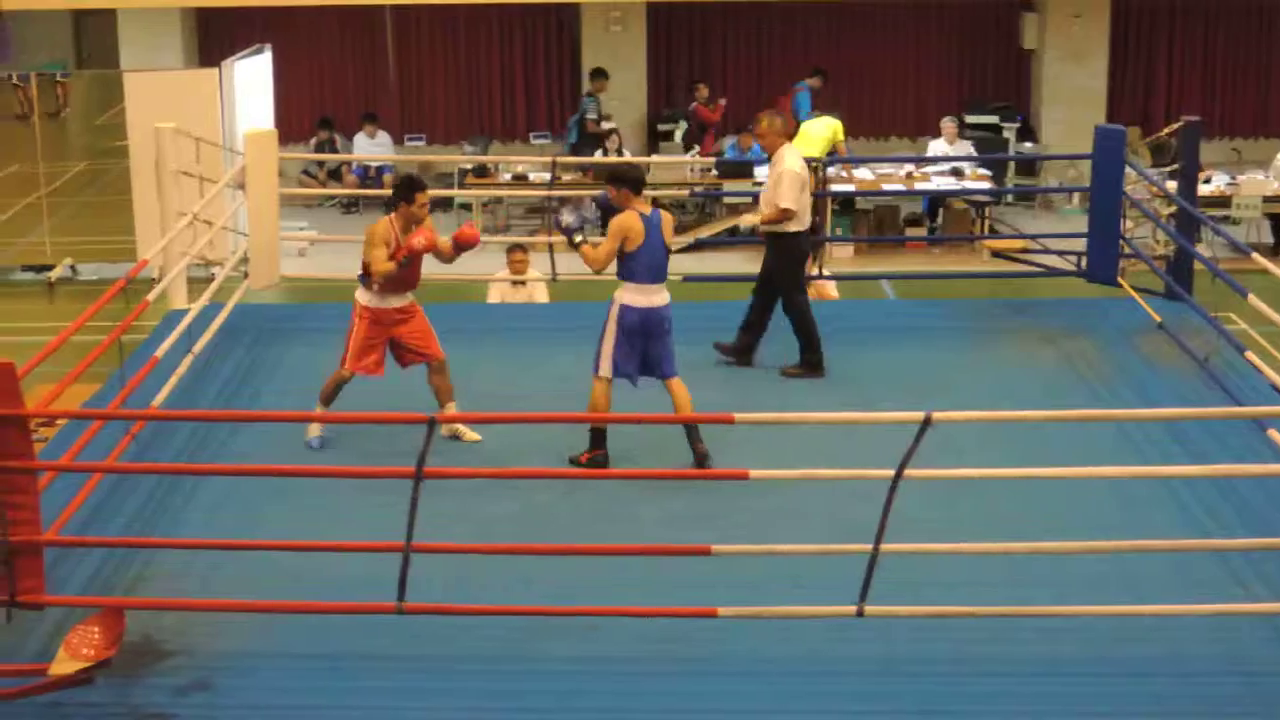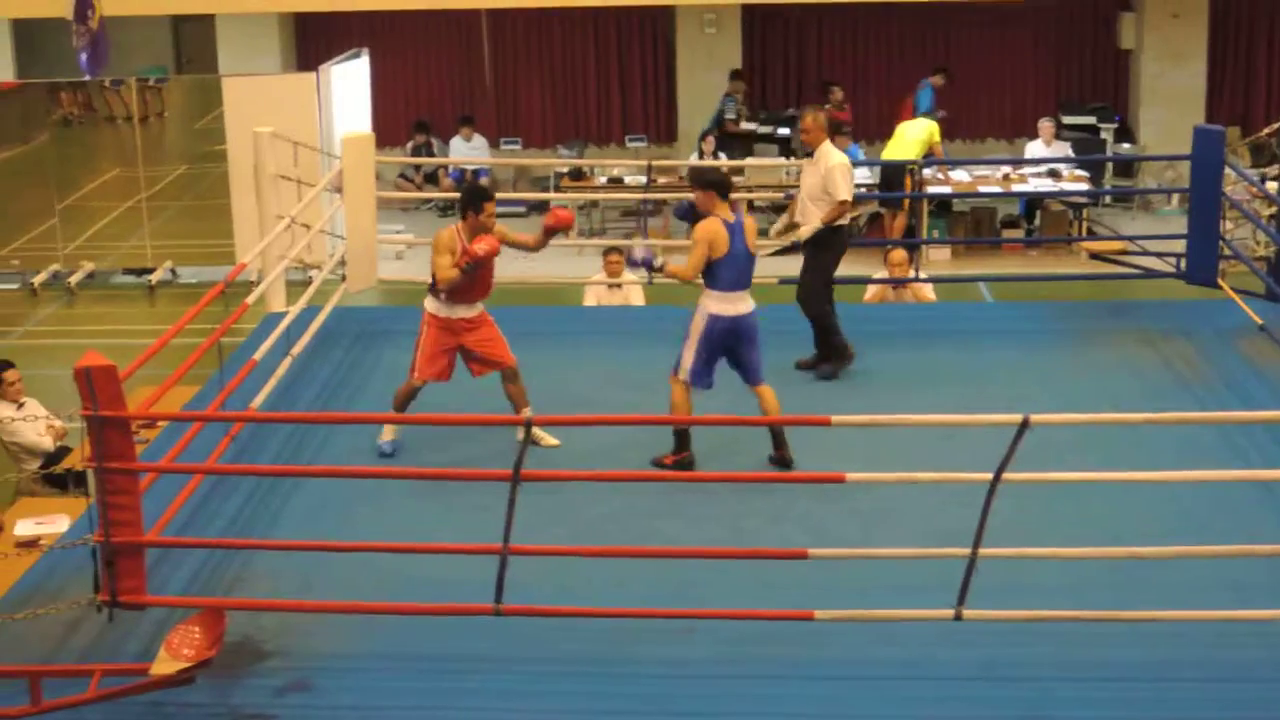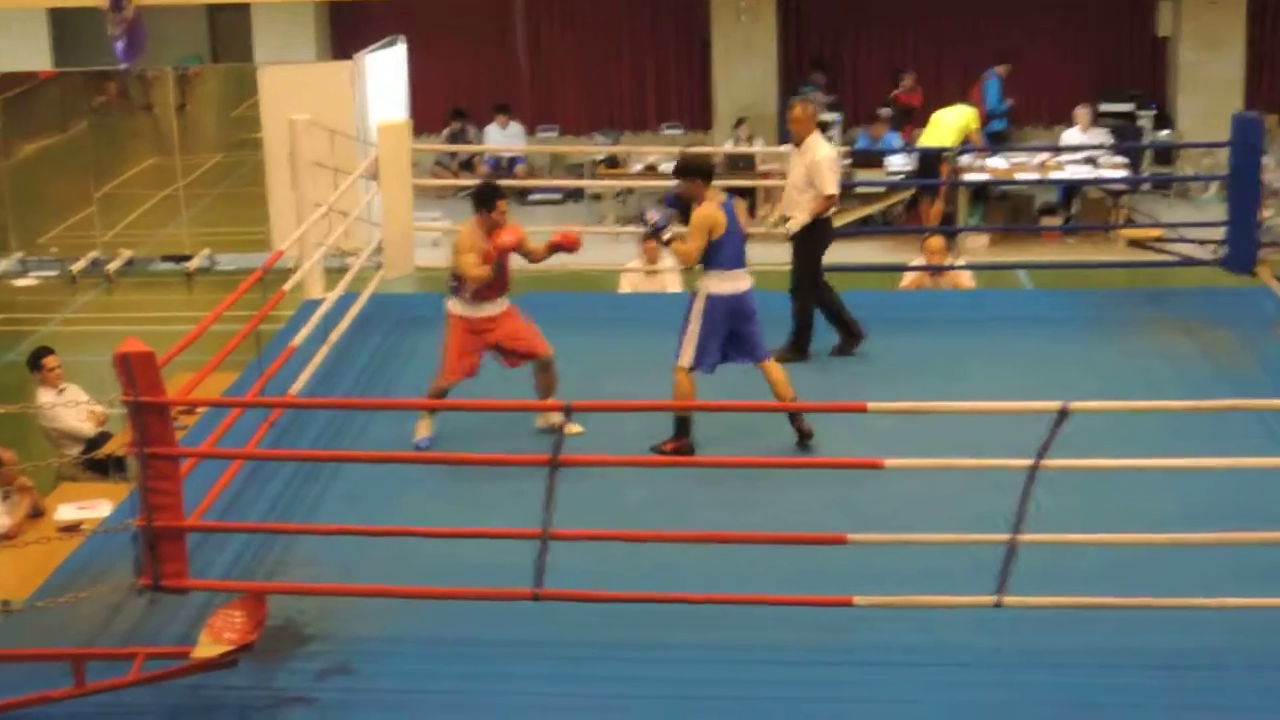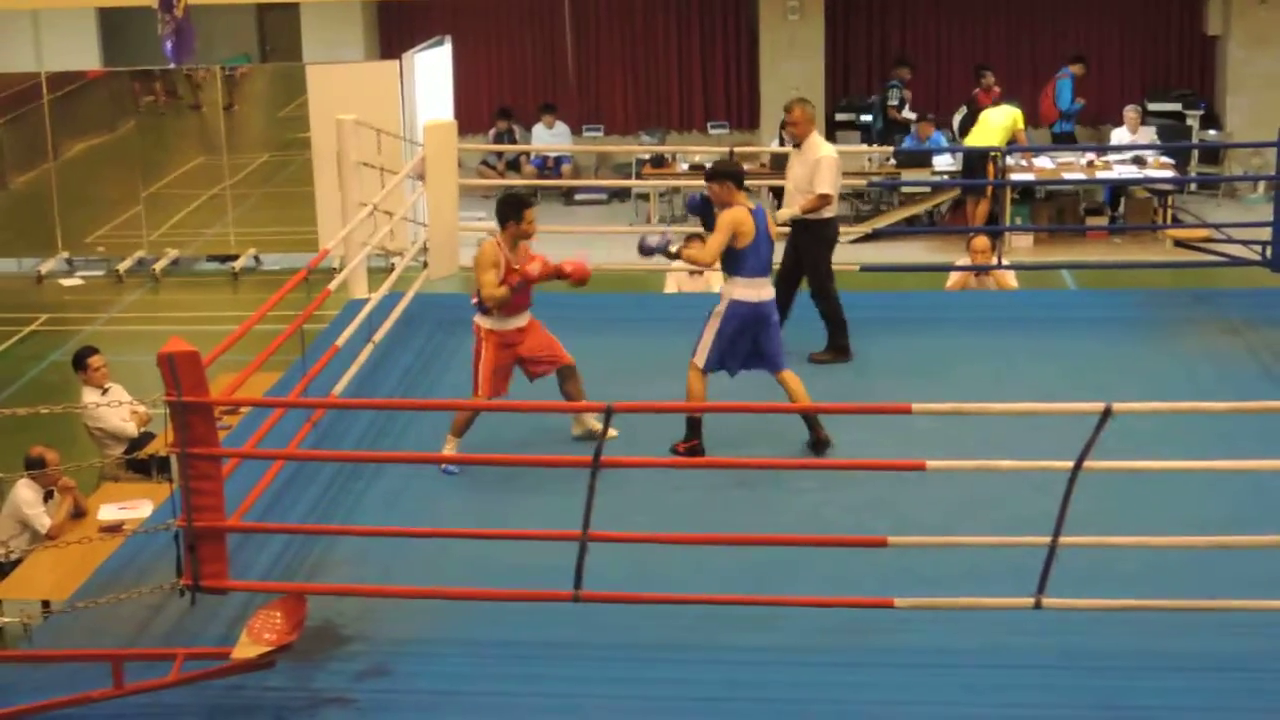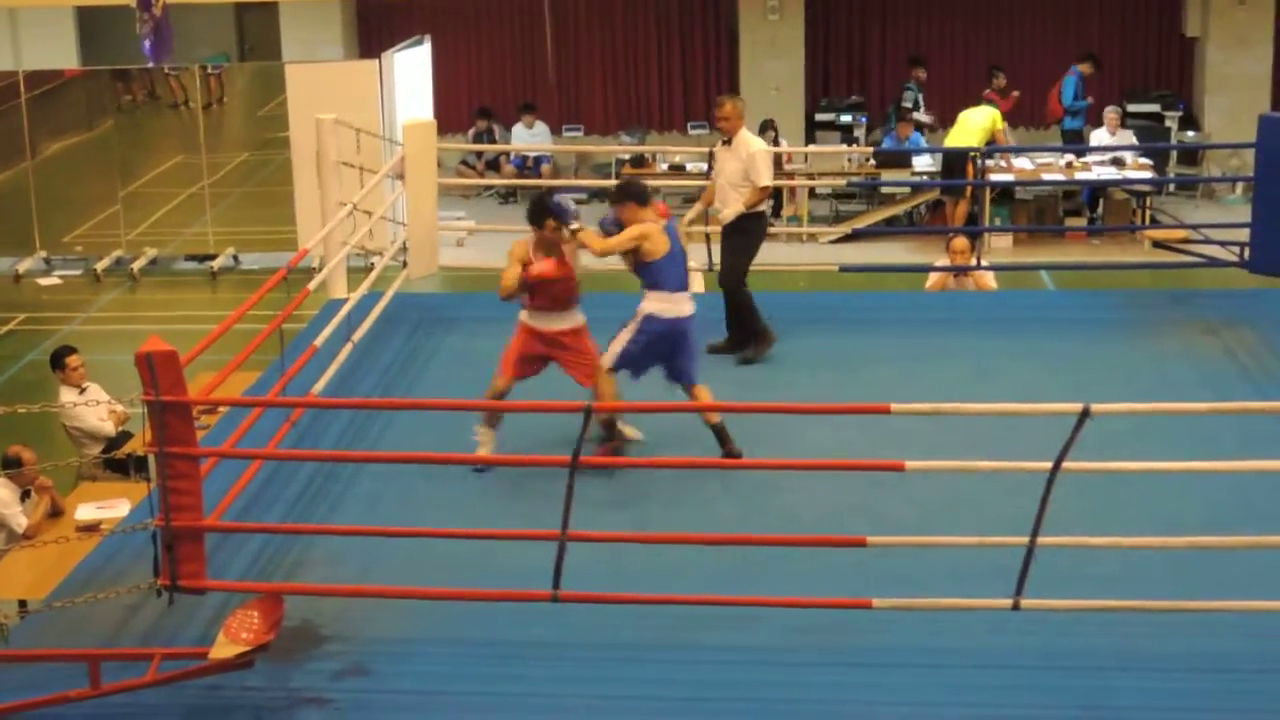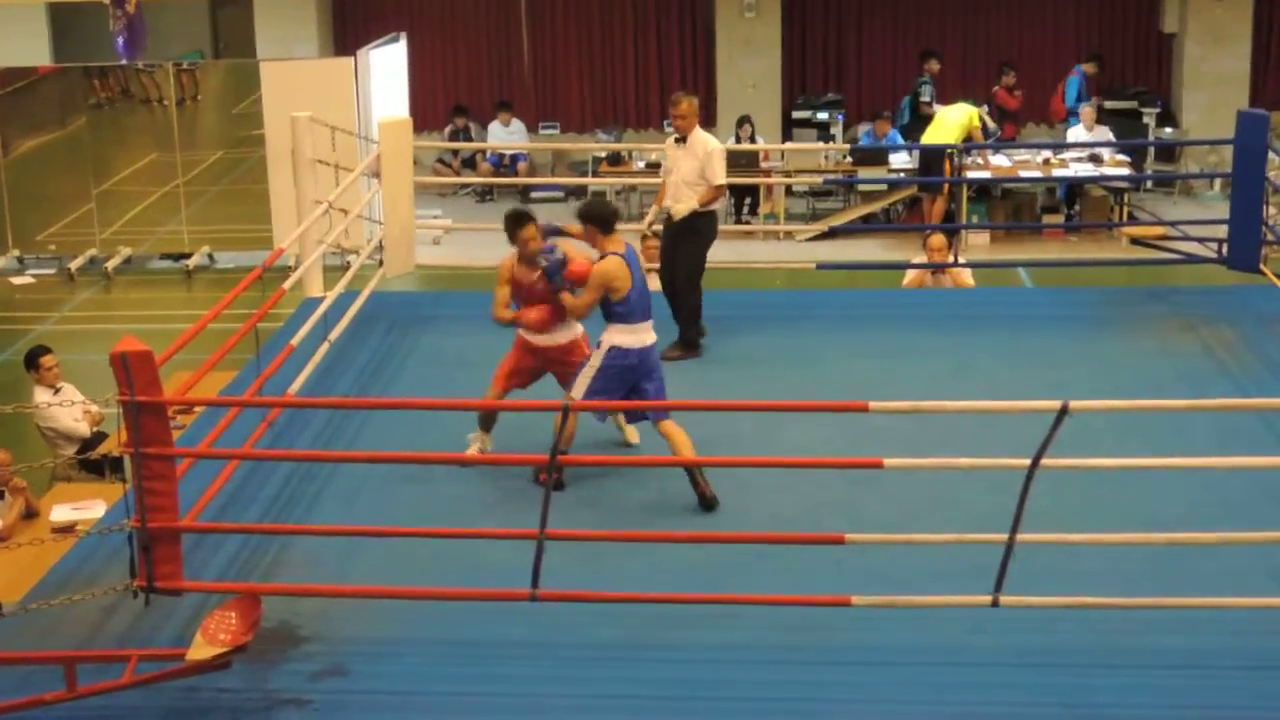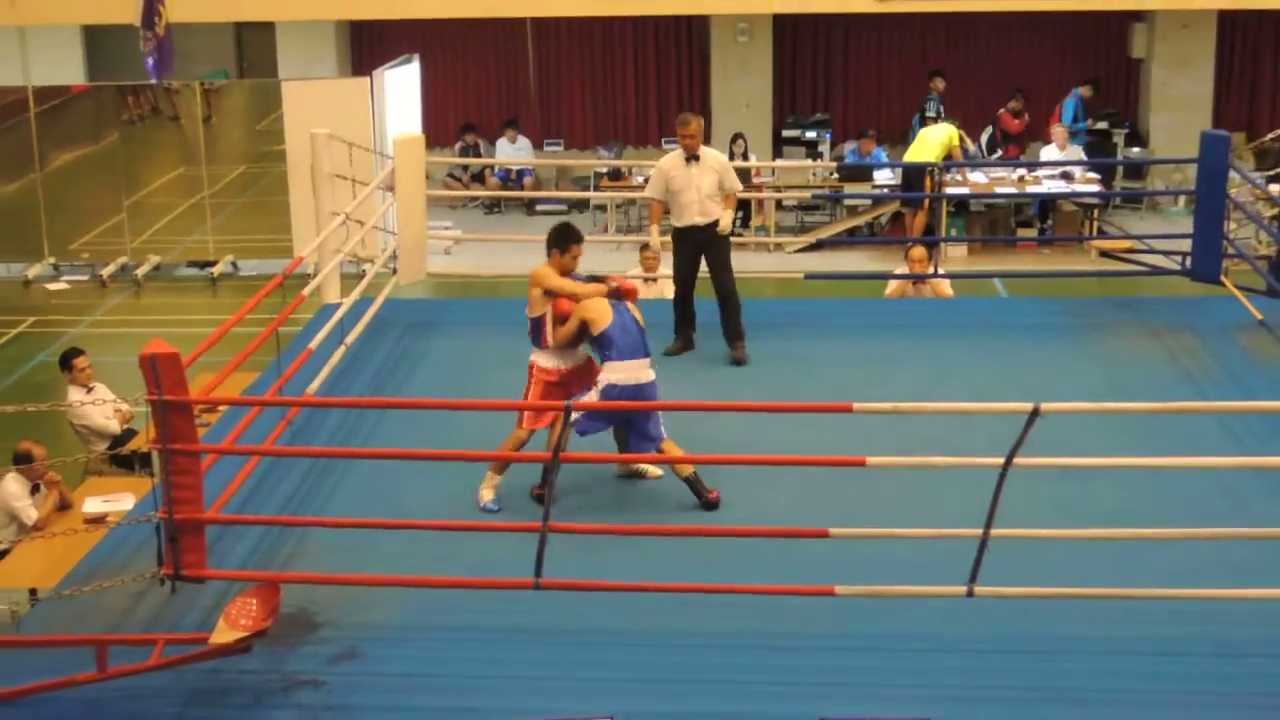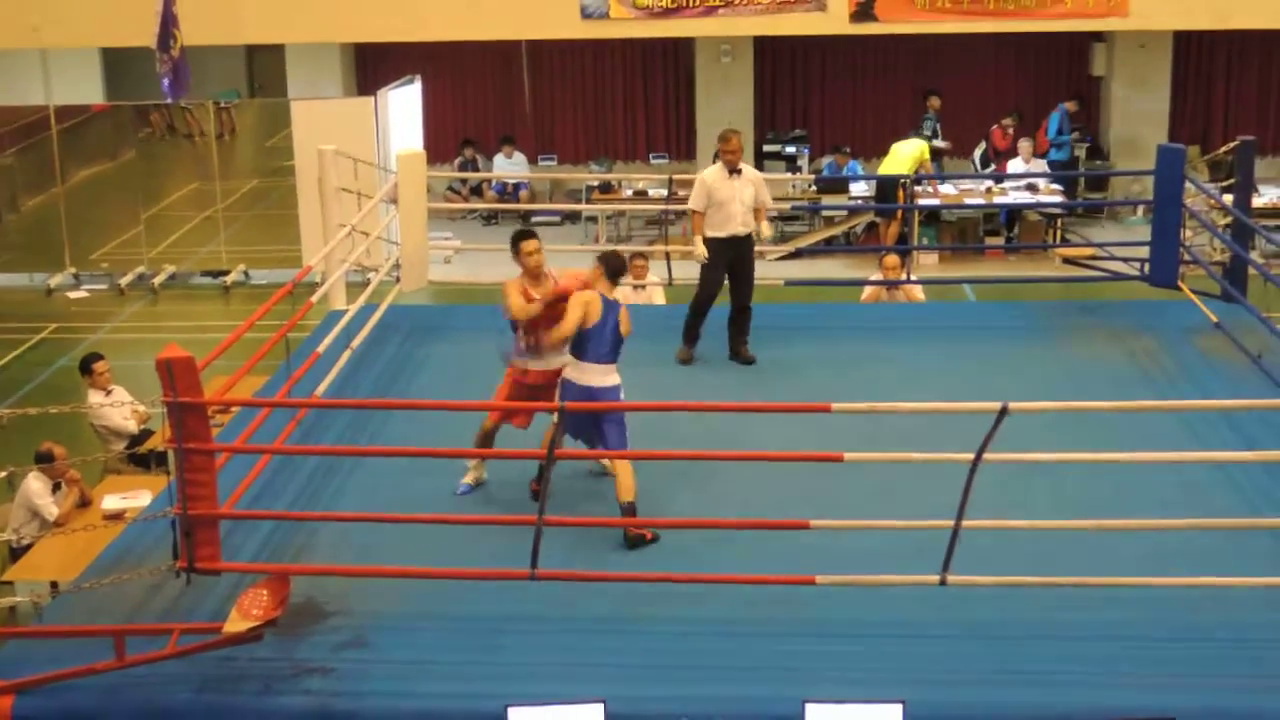
dt=0.5s
person 1, frame 1
left shoulder: (623, 222)
right shoulder: (666, 219)
left elbow: (597, 264)
left wrist: (575, 237)
left hip: (629, 307)
right hip: (660, 305)
left knee: (601, 377)
right knee: (671, 378)
left ankle: (596, 451)
right ankle: (697, 446)
person 1, frame 2
left shoulder: (705, 228)
right shoulder: (749, 224)
left elbow: (689, 274)
left wrist: (655, 264)
left hip: (714, 314)
right hip: (744, 313)
left knee: (680, 381)
right knee: (758, 382)
left ankle: (682, 452)
right ankle: (782, 450)
person 1, frame 3
left shoulder: (703, 212)
right shoulder: (735, 205)
left elbow: (689, 258)
left wrist: (665, 233)
right wrist: (690, 220)
left hip: (714, 294)
right hip: (742, 290)
left knee: (684, 367)
right knee: (763, 360)
left ankle: (681, 438)
right ankle: (800, 423)
person 1, frame 4
left shoulder: (732, 216)
right shoulder: (765, 214)
left elbow: (707, 258)
left wrist: (670, 248)
right wrist: (709, 220)
left hip: (738, 301)
right hip: (765, 300)
left knee: (697, 368)
right knee: (780, 368)
left ankle: (693, 440)
right ankle: (817, 432)
person 1, frame 5
left shoulder: (642, 230)
right shoulder: (670, 226)
left elbow: (600, 248)
left wrist: (573, 226)
right wrist: (623, 246)
left hip: (656, 316)
right hip: (685, 314)
left knee: (606, 370)
right knee: (692, 385)
left ankle: (612, 439)
right ankle: (727, 445)
person 1, frame 6
left shoulder: (605, 269)
right shoulder: (629, 248)
left elbow: (577, 311)
right elbow: (595, 236)
left wrist: (556, 281)
left hip: (617, 348)
right hip: (646, 347)
left knee: (572, 403)
right knee: (661, 419)
left ankle: (554, 471)
right ankle: (701, 485)
person 1, frame 7
left shoulder: (587, 306)
right shoulder: (631, 308)
left elbow: (559, 342)
left hip: (614, 385)
right hip: (644, 383)
right knee: (660, 443)
left ankle: (544, 488)
right ankle: (703, 494)
person 1, frame 8
left shoulder: (583, 297)
right shoulder: (623, 314)
left elbow: (564, 331)
left wrist: (542, 340)
left hip: (574, 383)
right hip: (608, 388)
left knee: (555, 428)
right knee: (619, 457)
left ankle: (539, 484)
right ankle: (633, 526)
person 2, frame 1
left shoulder: (423, 226)
right shoulder: (379, 230)
left elbow: (446, 255)
right elbow: (379, 274)
left wrist: (459, 244)
right wrist: (408, 255)
left hip: (404, 306)
right hip: (372, 308)
left knee: (437, 360)
right knee: (346, 372)
left ankle: (450, 422)
right ankle: (317, 420)
person 2, frame 2
left shoulder: (494, 232)
right shoulder: (445, 238)
left elbow: (532, 245)
right elbow: (443, 282)
left wrist: (549, 230)
right wrist: (471, 262)
left hip: (474, 316)
right hip: (441, 318)
left knee: (510, 367)
right knee: (417, 380)
left ankle: (528, 427)
right ankle: (390, 427)
person 2, frame 3
left shoulder: (505, 231)
right shoulder: (465, 238)
left elbow: (534, 255)
right elbow: (473, 281)
left wrist: (555, 245)
right wrist: (499, 255)
left hip: (499, 311)
right hip: (466, 316)
left knee: (544, 357)
right knee: (449, 380)
left ankle: (549, 416)
right ankle: (426, 422)
person 2, frame 4
left shoulder: (524, 245)
right shoulder: (487, 252)
left elbow: (541, 271)
right elbow: (489, 299)
left wrist: (561, 270)
right wrist: (520, 280)
left hip: (523, 324)
right hip: (494, 331)
left knee: (567, 366)
right knee: (482, 398)
left ankle: (584, 423)
right ankle: (449, 448)
person 2, frame 5
left shoulder: (570, 240)
right shoulder: (521, 250)
right elbow: (505, 292)
right wrist: (528, 279)
left hip: (570, 327)
right hip: (533, 327)
left knee: (603, 385)
right knee: (500, 386)
left ankle: (612, 422)
right ankle: (487, 437)
person 2, frame 6
left shoulder: (561, 253)
right shoulder: (508, 268)
right elbow: (498, 313)
right wrist: (521, 318)
left hip: (569, 340)
right hip: (530, 341)
right knee: (493, 398)
left ankle: (620, 419)
right ankle: (481, 440)
person 2, frame 7
left shoulder: (570, 278)
right shoulder: (539, 276)
right elbow: (575, 291)
right wrist: (613, 287)
left hip: (577, 360)
right hip: (547, 367)
right knee: (524, 433)
left ankle: (628, 463)
right ankle: (488, 485)
person 2, frame 8
left shoulder: (558, 280)
right shoulder: (512, 287)
right elbow: (521, 315)
right wrist: (550, 297)
left hip: (559, 365)
right hip: (525, 367)
right knee: (490, 424)
right ankle: (476, 470)
person 3, frame 1
left shoulder: (789, 167)
right shoulder: (780, 161)
left elbow: (785, 212)
left wrist: (755, 220)
right wrist: (759, 220)
left hip: (790, 242)
right hip: (780, 240)
left knee: (794, 302)
right knee: (764, 294)
left ankle: (812, 362)
right ankle: (744, 347)
person 3, frame 2
left shoulder: (835, 161)
right shoulder: (810, 161)
left elbow: (843, 204)
left wrist: (815, 226)
right wrist: (785, 221)
left hip: (828, 237)
right hip: (814, 236)
left knee: (808, 296)
right knee: (819, 295)
left ankle: (837, 351)
right ankle: (827, 354)
person 3, frame 3
left shoulder: (821, 154)
right shoulder: (799, 149)
left elbow: (830, 198)
left wrist: (802, 219)
right wrist: (780, 212)
left hip: (813, 228)
right hip: (802, 226)
left knee: (803, 286)
right knee: (813, 283)
left ankle: (798, 347)
right ankle: (850, 332)
person 3, frame 4
left shoulder: (823, 154)
right shoulder: (798, 150)
left elbow: (824, 197)
left wrist: (792, 211)
left hip: (818, 228)
right hip: (801, 226)
left knee: (822, 289)
right knee: (784, 282)
left ankle: (839, 347)
person 3, frame 5
left shoulder: (755, 148)
right shoulder: (721, 148)
left elbow: (765, 189)
left wrist: (737, 209)
right wrist: (697, 210)
left hip: (749, 223)
right hip: (731, 223)
left knee: (730, 281)
right knee: (732, 281)
left ankle: (760, 335)
right ankle: (738, 337)
person 3, frame 6
left shoulder: (710, 147)
right shoulder: (671, 144)
left elbow: (719, 188)
left wrist: (690, 205)
right wrist: (655, 210)
left hip: (699, 222)
right hip: (674, 220)
left knee: (687, 281)
right knee: (667, 277)
left ankle: (689, 342)
right ankle: (691, 327)
person 3, frame 7
left shoulder: (718, 161)
right shoulder: (666, 164)
left elbow: (732, 191)
right elbow: (657, 200)
left wrist: (728, 214)
right wrist: (654, 229)
left hip: (714, 230)
right hip: (684, 233)
left knee: (725, 286)
right knee: (683, 287)
left ankle: (736, 342)
right ankle: (684, 337)
person 3, frame 8
left shoulder: (754, 177)
right shoulder: (707, 177)
left elbow: (760, 206)
right elbow: (697, 212)
left wrist: (764, 224)
right wrist: (698, 241)
left hip: (743, 242)
right hip: (716, 243)
left knee: (742, 299)
right knee: (705, 295)
left ankle: (738, 346)
right ankle: (688, 342)
